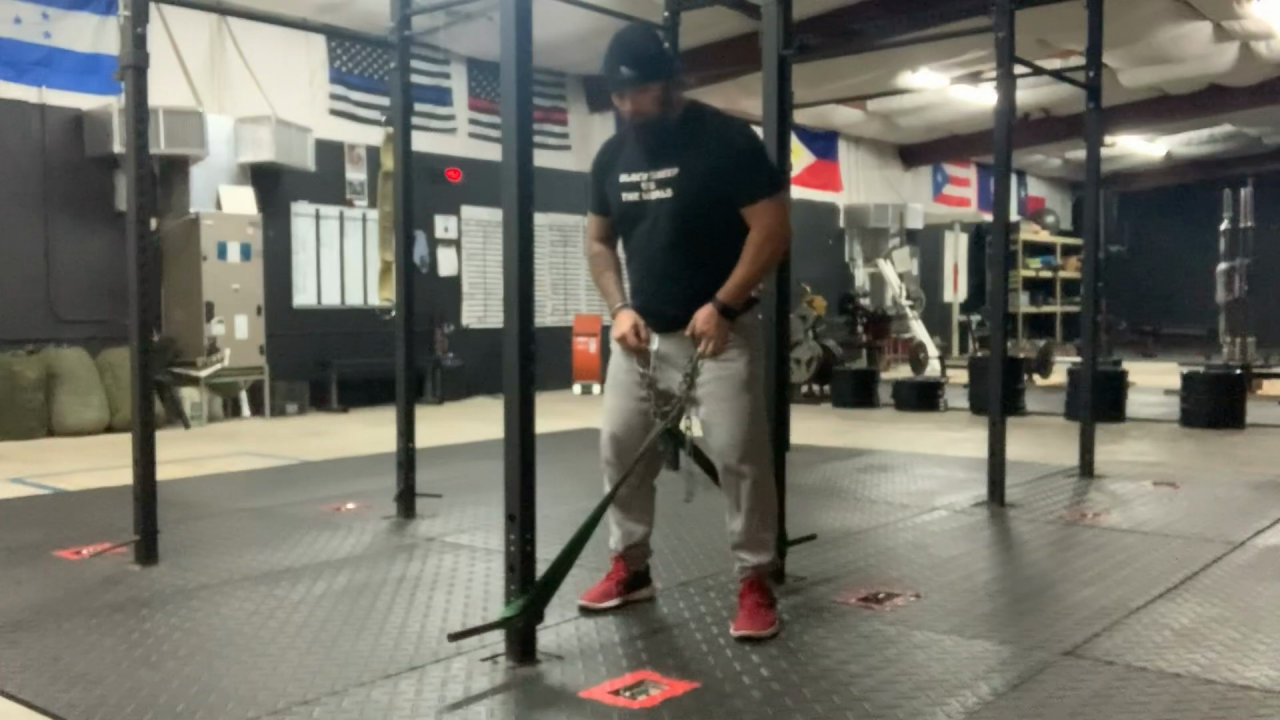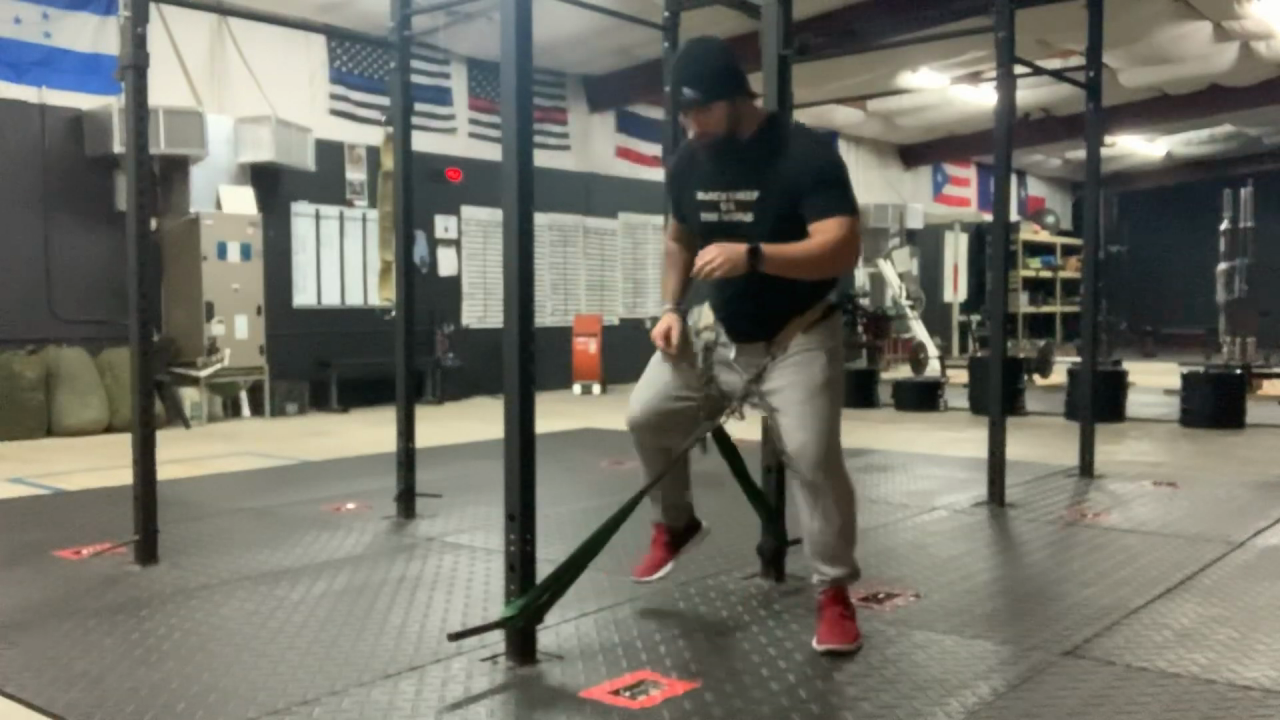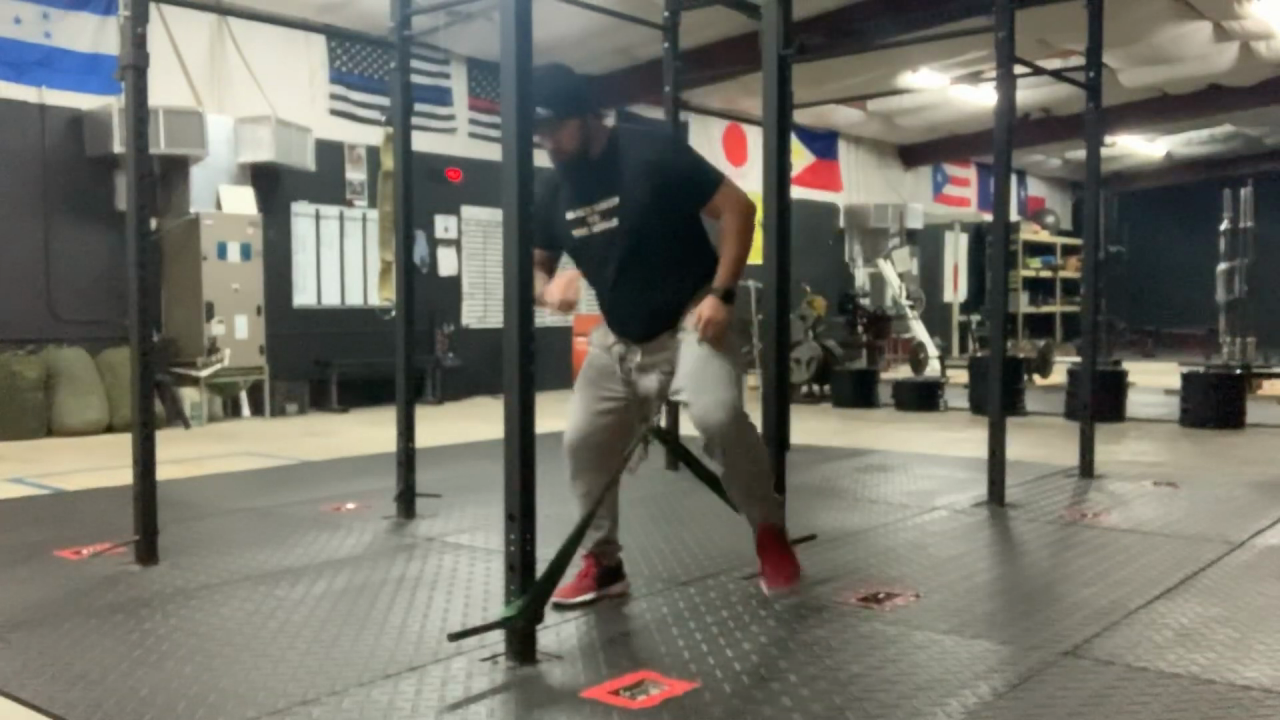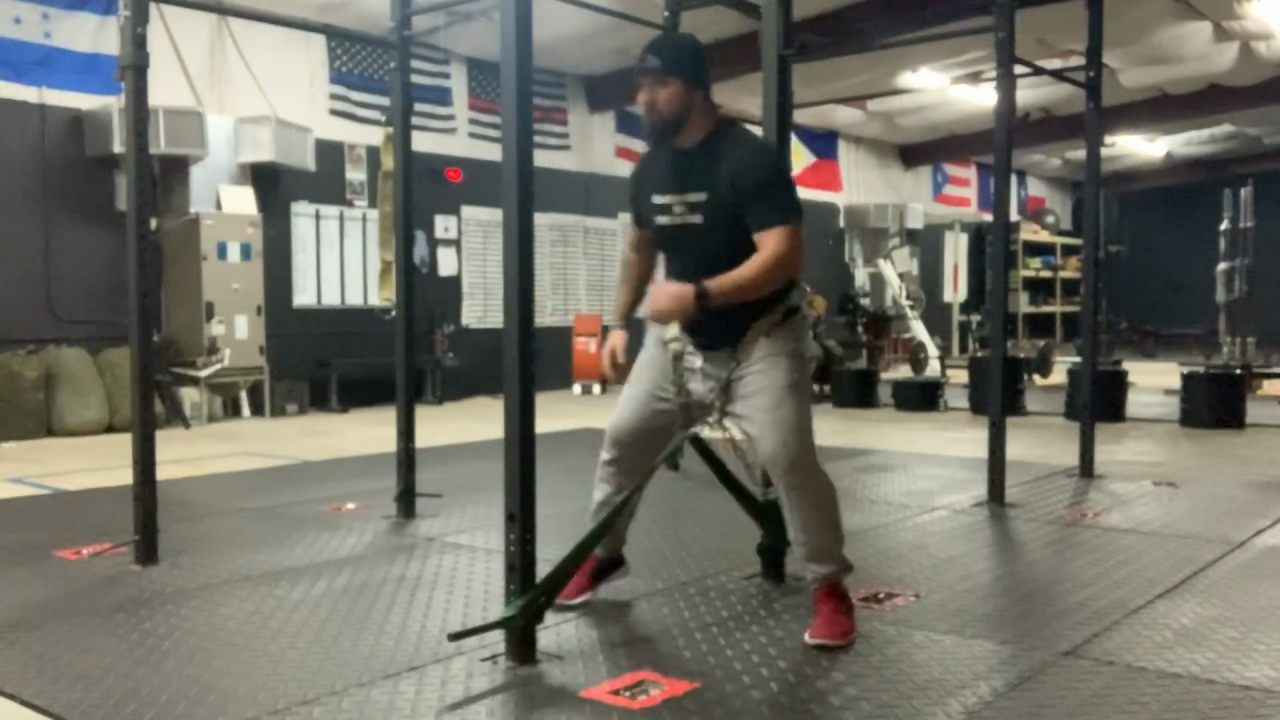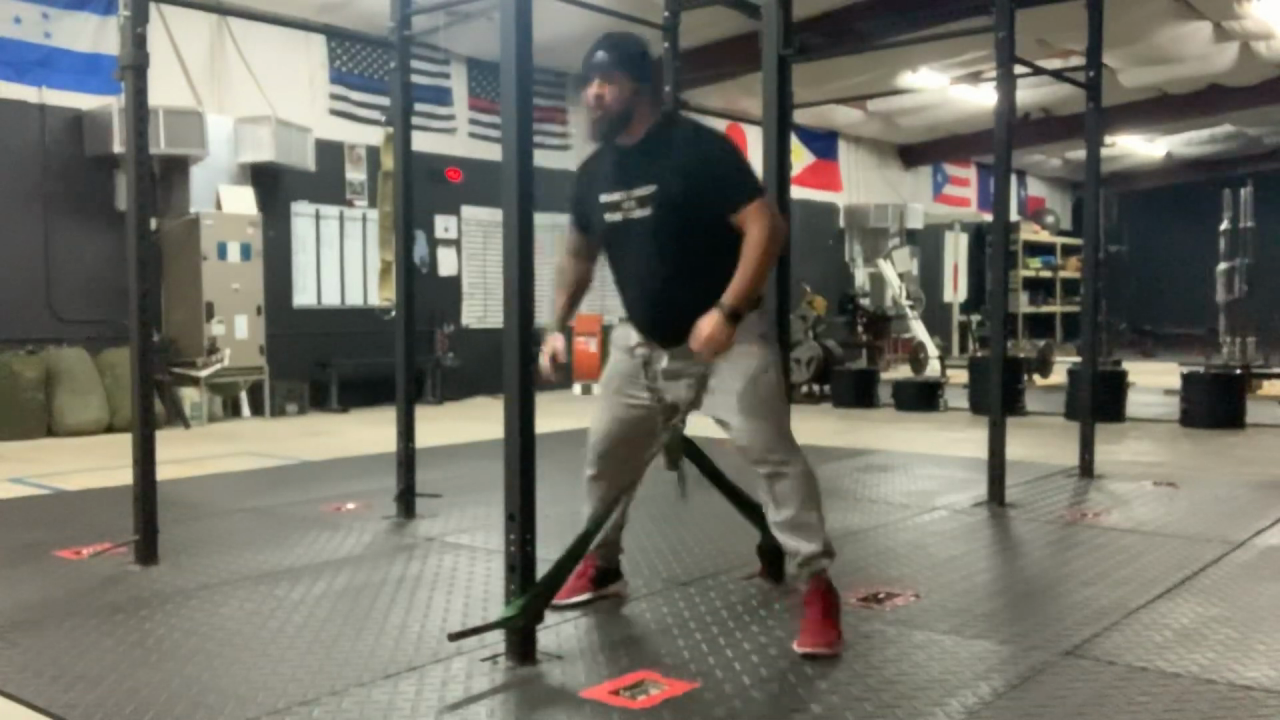
dt=0.7s
person 1, frame 1
left shoulder: (725, 139)
right shoulder: (612, 155)
left elbow: (773, 227)
right elbow: (599, 241)
left wrist: (722, 305)
right wrist: (620, 307)
left hip: (719, 328)
right hip: (644, 334)
left knee: (737, 454)
right knee: (620, 447)
left ankle: (755, 581)
right ankle: (630, 566)
person 1, frame 2
left shoulder: (806, 154)
right shoulder: (688, 161)
left elbow: (841, 250)
right elbow: (678, 238)
left wrist: (751, 255)
right wrist: (671, 307)
left hip: (797, 335)
right hip: (717, 328)
left knee: (813, 458)
right knee: (647, 416)
left ankle: (834, 591)
right ankle: (675, 522)
person 1, frame 3
left shoulder: (655, 154)
right shoulder: (552, 192)
left elbow: (737, 209)
right elbow: (534, 269)
left wrist: (721, 292)
right wrist: (549, 292)
left hip: (692, 320)
right hip: (620, 339)
left knee: (718, 416)
right knee: (584, 443)
left ankle: (767, 526)
right ankle: (603, 563)
person 1, frame 4
left shoulder: (751, 161)
right shoulder: (649, 167)
left elbow: (784, 257)
right elbow: (641, 246)
left wrist: (697, 295)
right wrist: (619, 324)
left hip: (757, 335)
right hip: (680, 336)
left knee: (788, 457)
right knee: (624, 438)
left ankle: (830, 587)
right ankle: (603, 555)
person 1, frame 5
left shoulder: (700, 148)
right shoulder: (594, 172)
left elbow: (765, 227)
right elbow: (578, 253)
left wrist: (730, 313)
right wrist: (557, 327)
left hip: (723, 332)
right hip: (645, 341)
left knee: (768, 447)
right knee: (607, 448)
left ankle: (817, 586)
right ankle: (600, 565)
